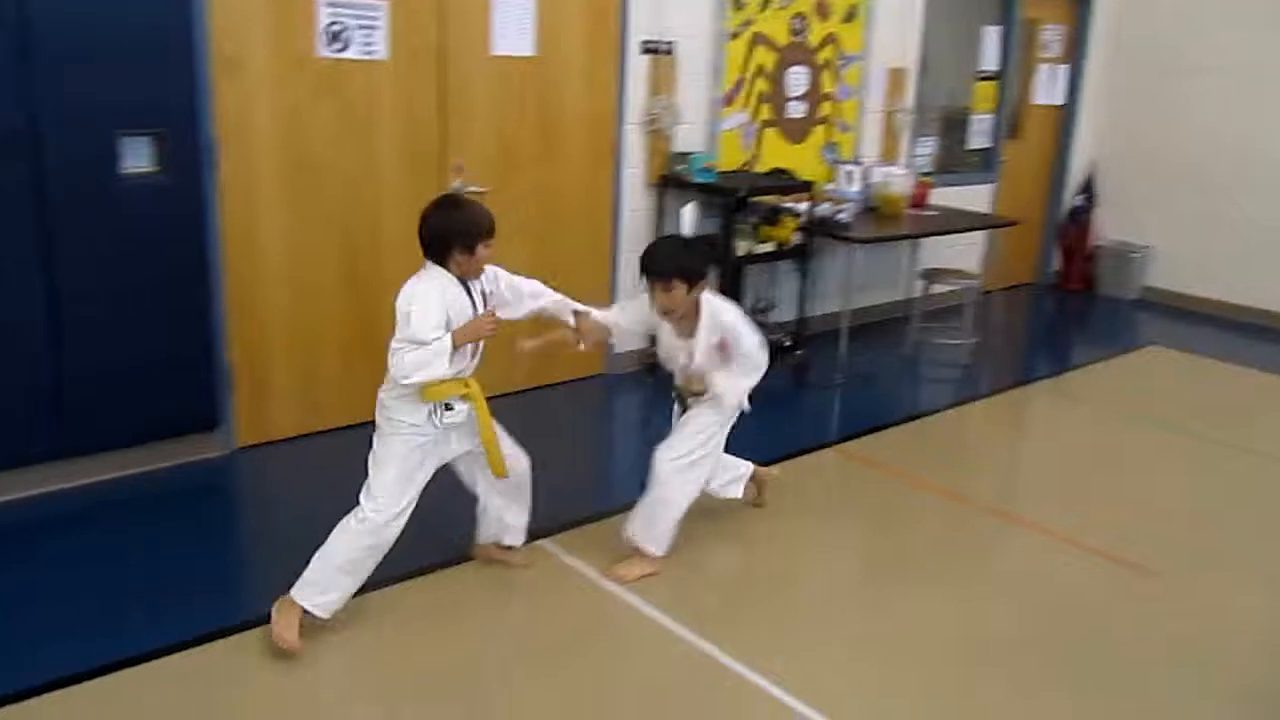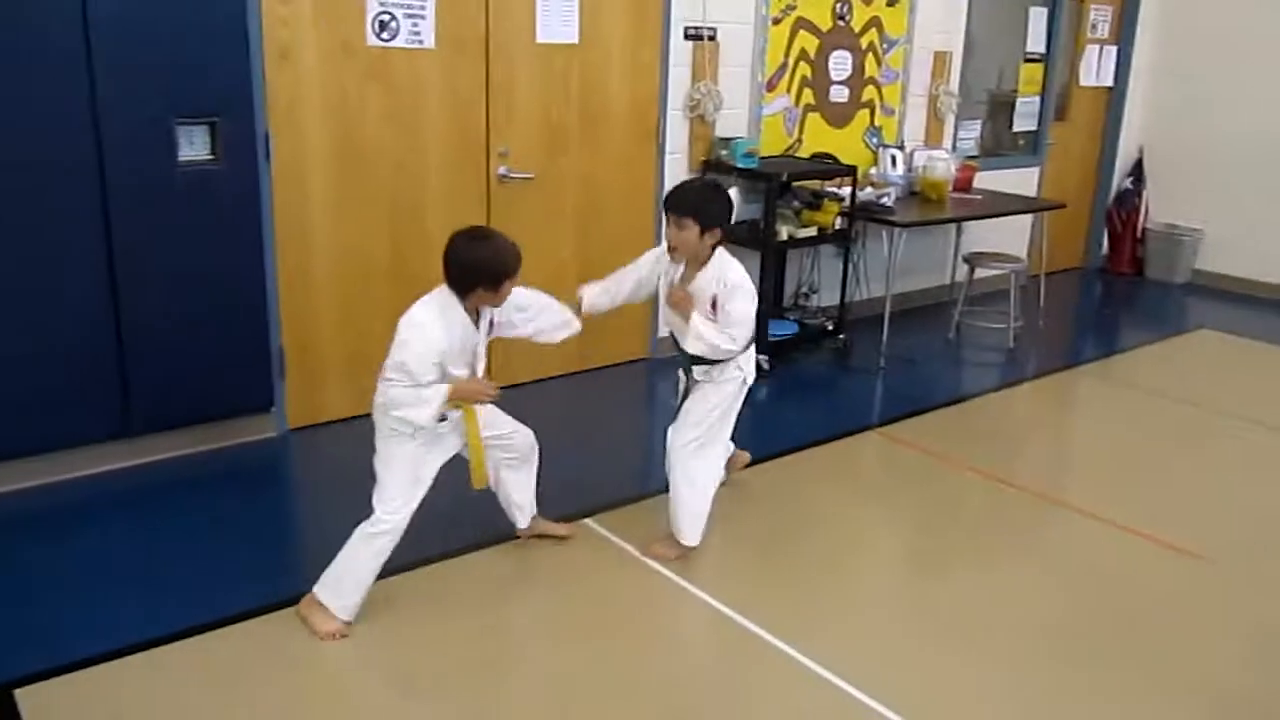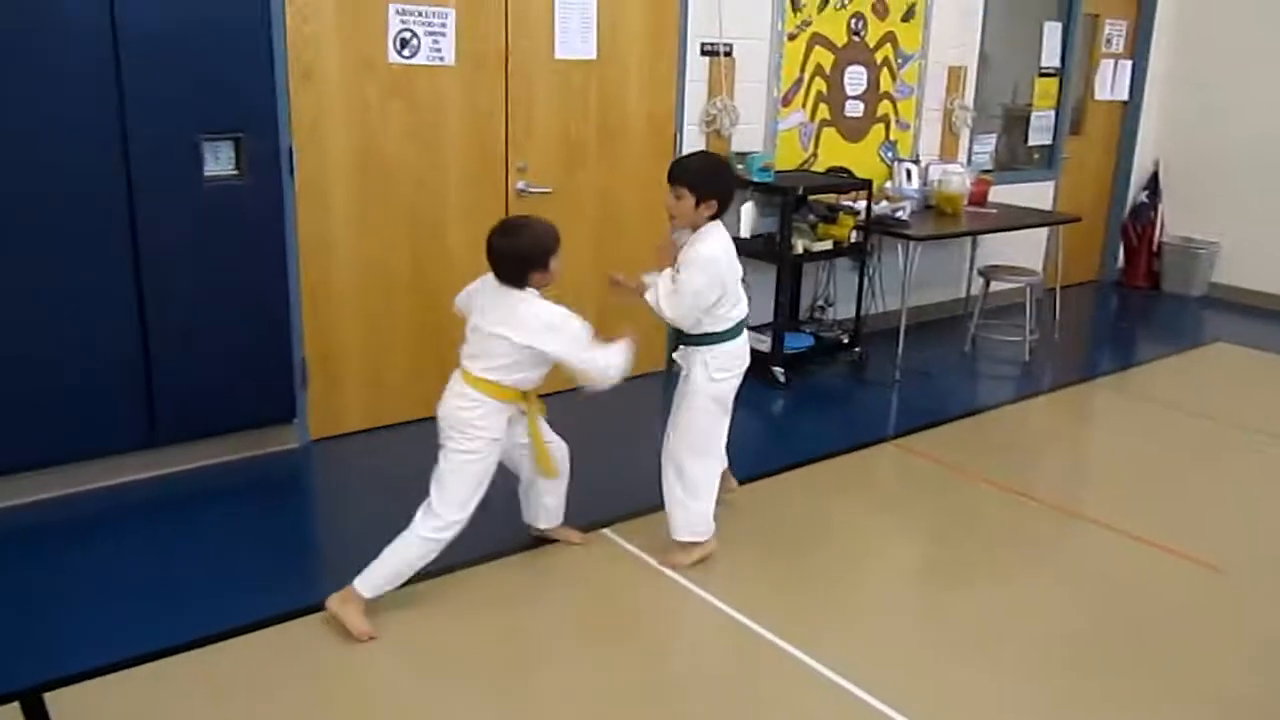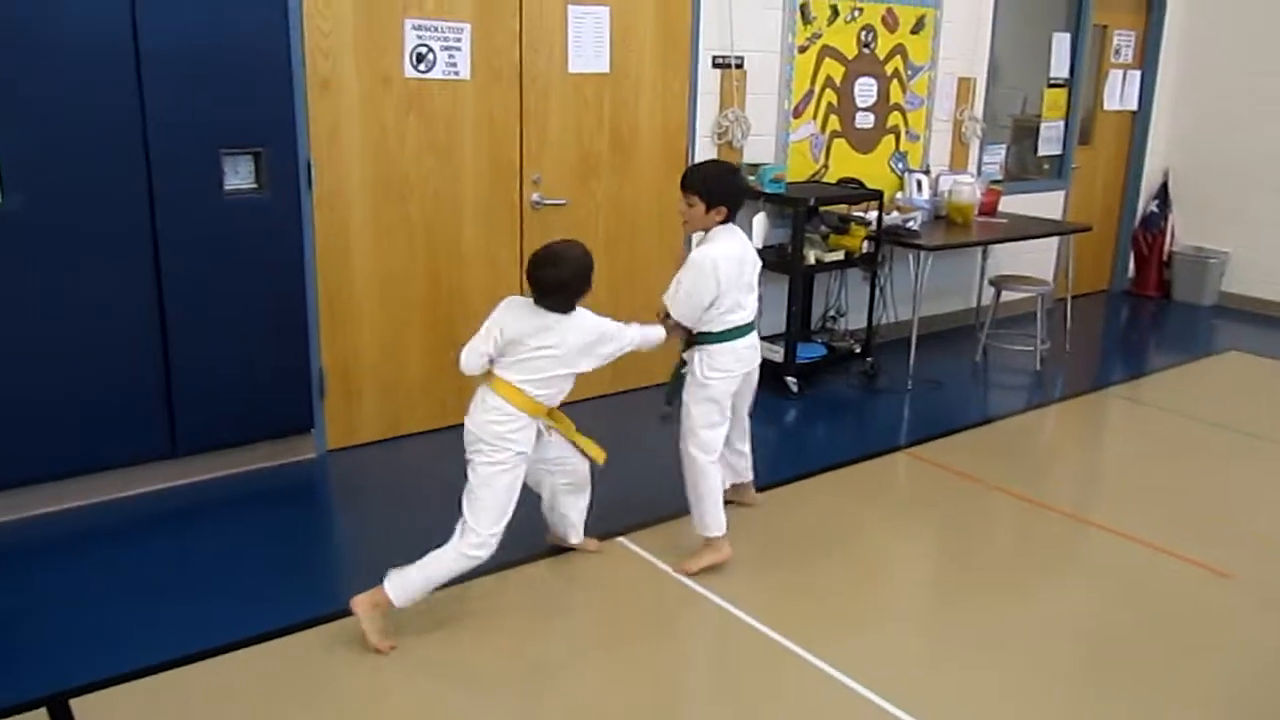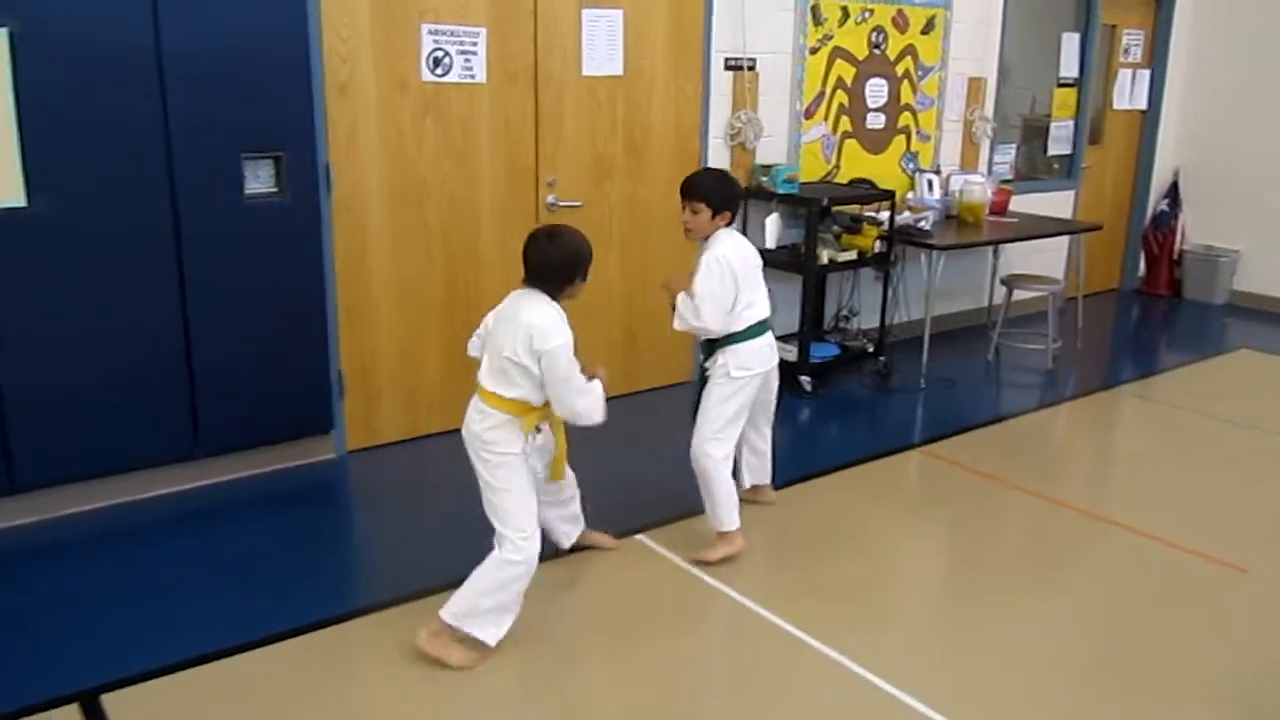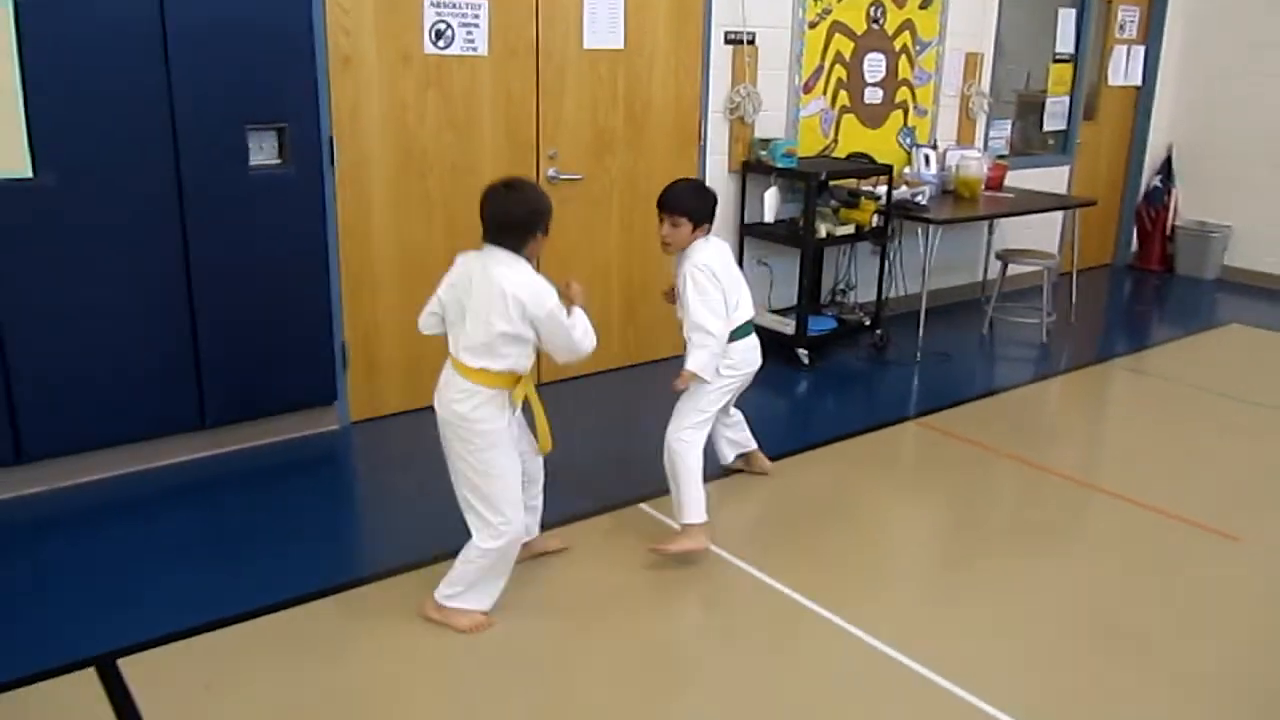
dt=0.2s
person 1, frame 1
left shoulder: (480, 280)
right shoulder: (423, 294)
left elbow: (528, 294)
right elbow: (405, 367)
left wrist: (575, 313)
right wrist: (460, 338)
left hip: (457, 408)
right hip: (412, 414)
left knee: (512, 466)
right knee: (379, 514)
left ankle: (495, 542)
right ankle: (295, 603)
person 1, frame 2
left shoulder: (485, 305)
right shoulder: (425, 326)
left elbow: (532, 306)
right elbow: (395, 398)
left wrist: (570, 324)
right wrist: (453, 391)
left hip: (457, 411)
right hip: (410, 423)
left knee: (519, 443)
right knee: (390, 518)
left ankle: (528, 521)
right ankle: (321, 602)
person 1, frame 3
left shoulder: (489, 286)
right shoulder: (546, 320)
left elbow: (463, 305)
right elbow: (600, 369)
right wrist: (624, 346)
left hip: (498, 405)
right hip: (478, 417)
left knee: (554, 453)
right knee: (444, 517)
left ankle: (544, 523)
right ankle: (353, 596)
person 1, frame 4
left shoulder: (512, 308)
right shoulder: (587, 329)
left elbow: (470, 362)
right elbow: (635, 336)
right wrist: (668, 331)
left hip: (499, 415)
right hip: (504, 431)
left knee: (571, 469)
right knee: (478, 539)
left ankle: (567, 534)
right ankle: (376, 601)
person 1, frame 5
left shoulder: (515, 302)
right shoulder: (552, 331)
left elbow: (477, 347)
right elbow: (578, 409)
right wrist: (594, 385)
left hip: (511, 423)
right hip: (502, 435)
left knee: (556, 480)
right knee: (520, 549)
left ankle: (573, 533)
right ankle: (444, 630)
person 1, frame 6
left shoulder: (465, 265)
right shoulder: (533, 289)
left elbow: (429, 322)
right elbow: (574, 347)
right wrist: (575, 308)
left hip: (460, 392)
right hip: (483, 408)
left knee: (527, 465)
right knee: (501, 521)
left ankle: (525, 541)
right ankle: (448, 601)
person 2, frame 1
left shoulder: (725, 318)
right shoulder: (652, 306)
left elbow: (755, 363)
right elbow: (614, 319)
left wrist: (712, 382)
right wrist: (588, 322)
left hip: (720, 400)
right hip: (691, 394)
left knee: (672, 464)
right knee: (701, 466)
left ankle: (649, 553)
right ankle: (755, 476)
person 2, frame 2
left shoulder: (732, 277)
right shoulder: (664, 260)
left elbow: (731, 340)
right elbow: (622, 284)
left wrist: (691, 315)
right wrist: (580, 300)
left hip: (726, 371)
right hip: (692, 364)
left knee: (687, 443)
right knee: (701, 437)
left ankle: (683, 538)
right ankle: (731, 456)
person 2, frame 3
left shoulder: (707, 252)
right shoulder: (697, 237)
left elbow: (678, 310)
right elbow: (679, 278)
left wrist: (670, 271)
right wrist: (644, 286)
left hip: (712, 356)
right hip: (714, 349)
left knee: (688, 441)
right knee: (699, 432)
left ankle: (695, 536)
right ankle: (720, 474)
person 2, frame 4
left shoulder: (706, 256)
right shoulder: (739, 242)
left elbow: (682, 313)
left wrist: (682, 277)
left hip: (716, 356)
right hip: (743, 346)
left knee: (700, 444)
right knee: (732, 425)
left ankle: (714, 540)
right ankle: (740, 484)
person 2, frame 5
left shoulder: (714, 258)
right shoulder: (741, 245)
left elbow: (708, 320)
left wrist: (680, 297)
right wrist: (691, 298)
left hip: (738, 356)
right hip: (761, 345)
left knee: (708, 446)
right knee: (754, 423)
left ankle: (729, 533)
right ankle: (759, 484)
person 2, frame 6
left shoulder: (696, 266)
right shoulder: (716, 248)
left elbow: (710, 326)
left wrist: (692, 370)
right wrist: (683, 299)
left hip: (726, 356)
right hip: (743, 348)
left knee: (682, 436)
right knee: (717, 409)
left ankle: (694, 528)
right ankle: (750, 455)
